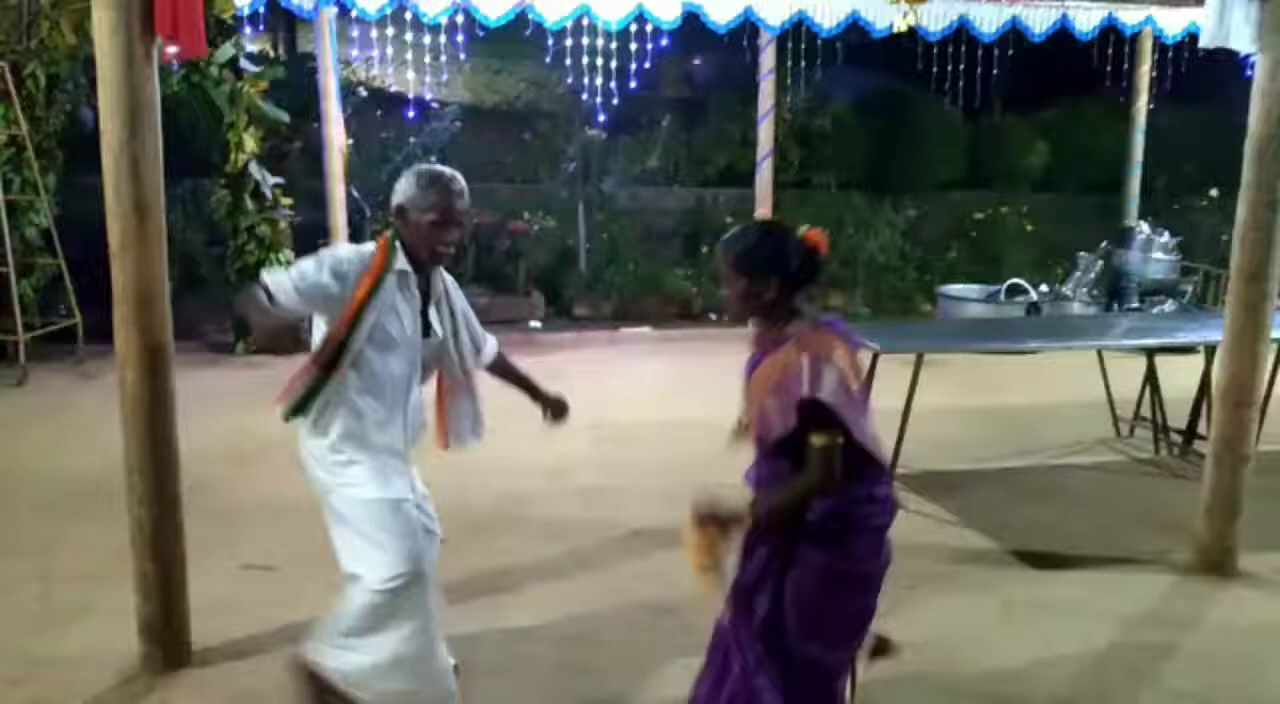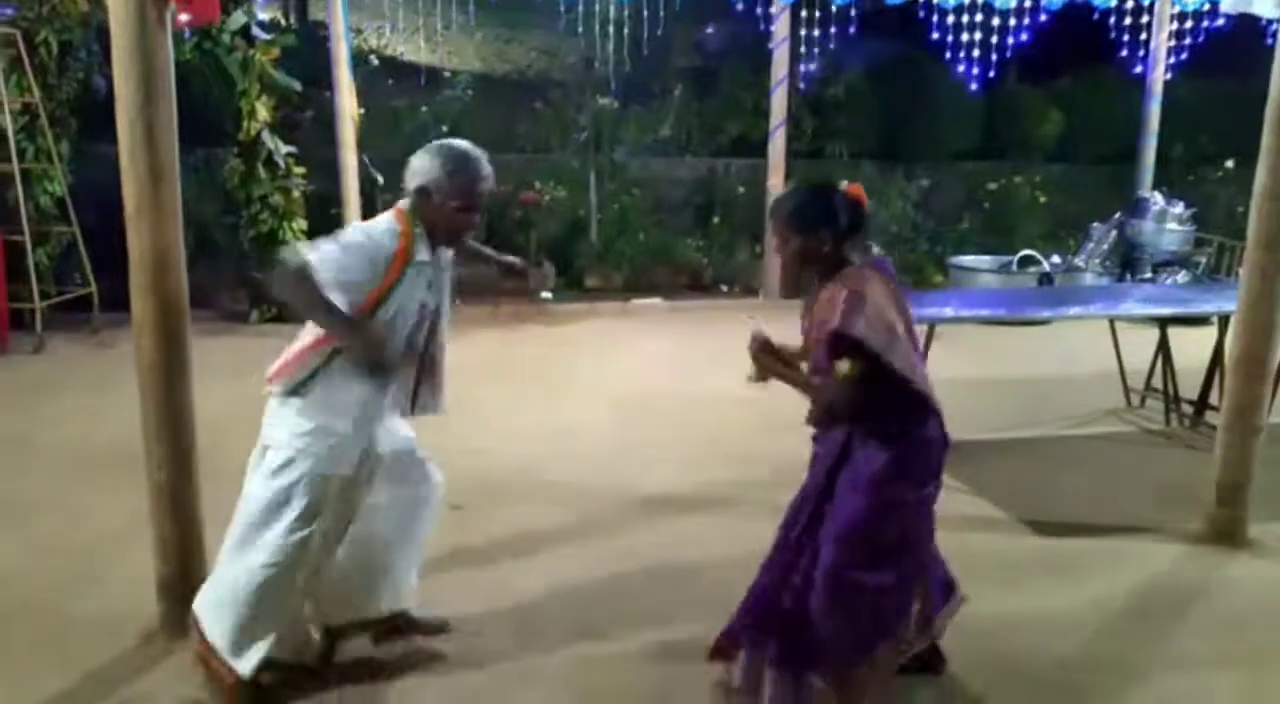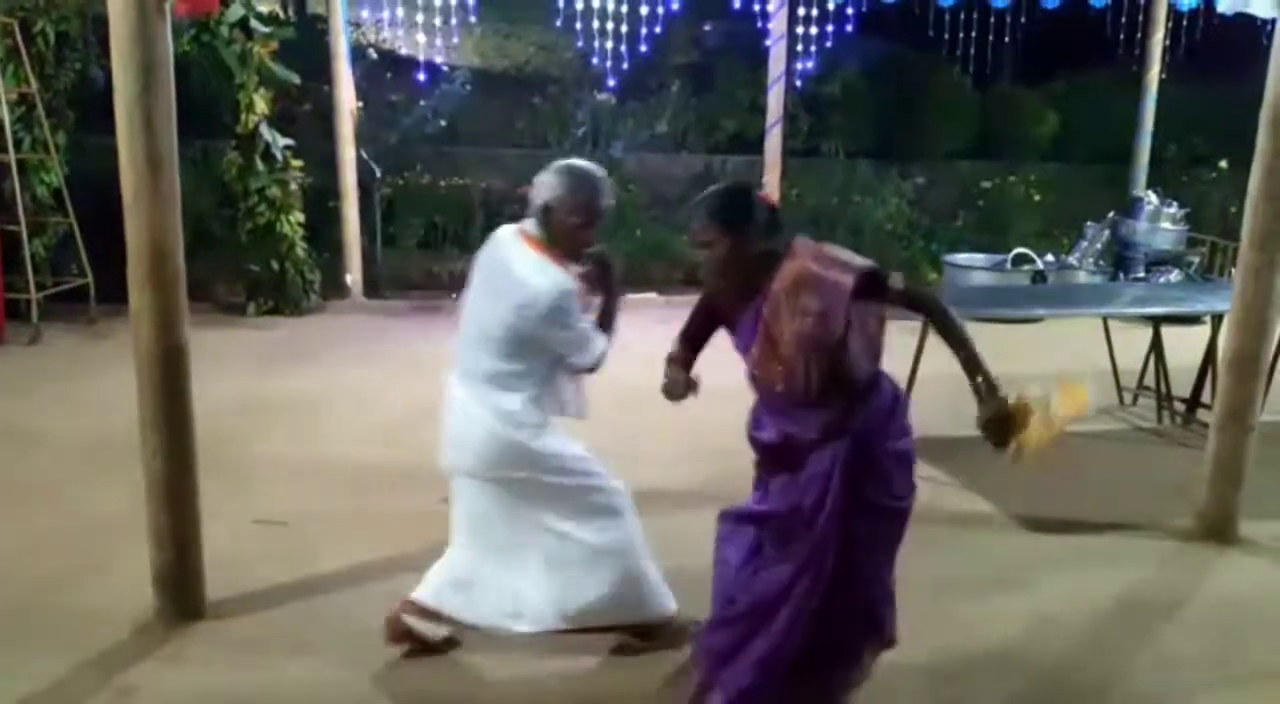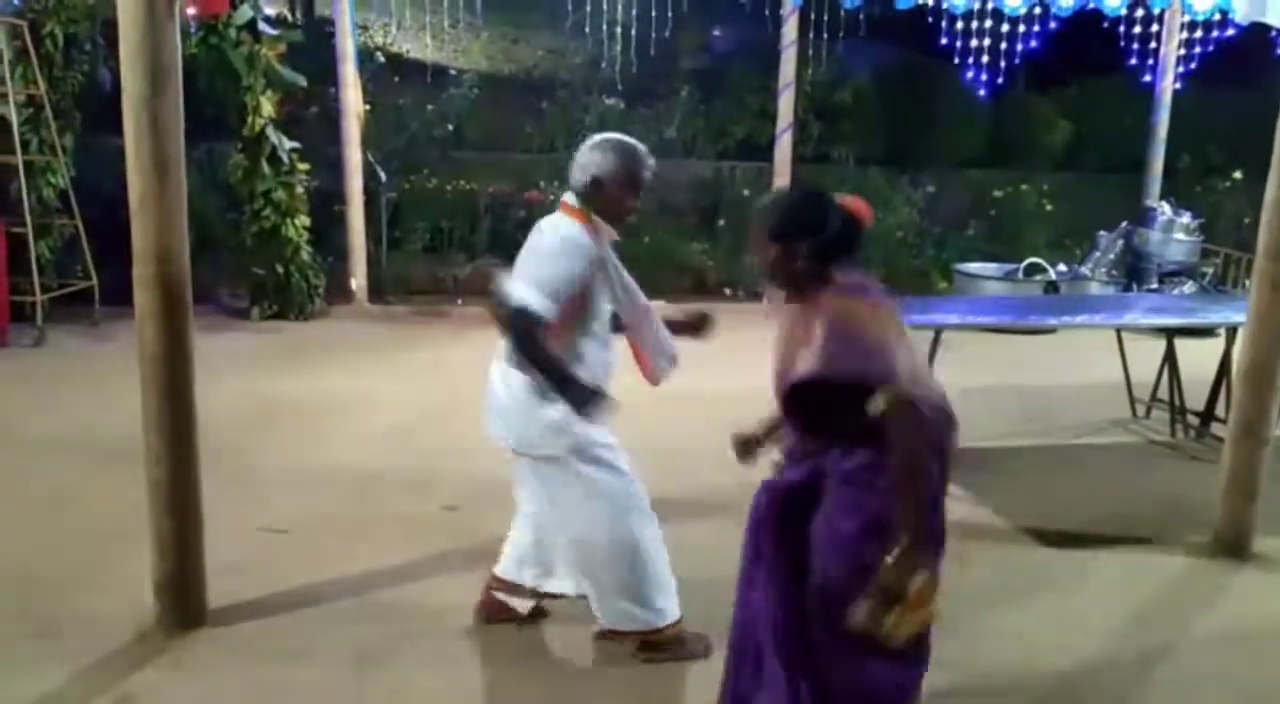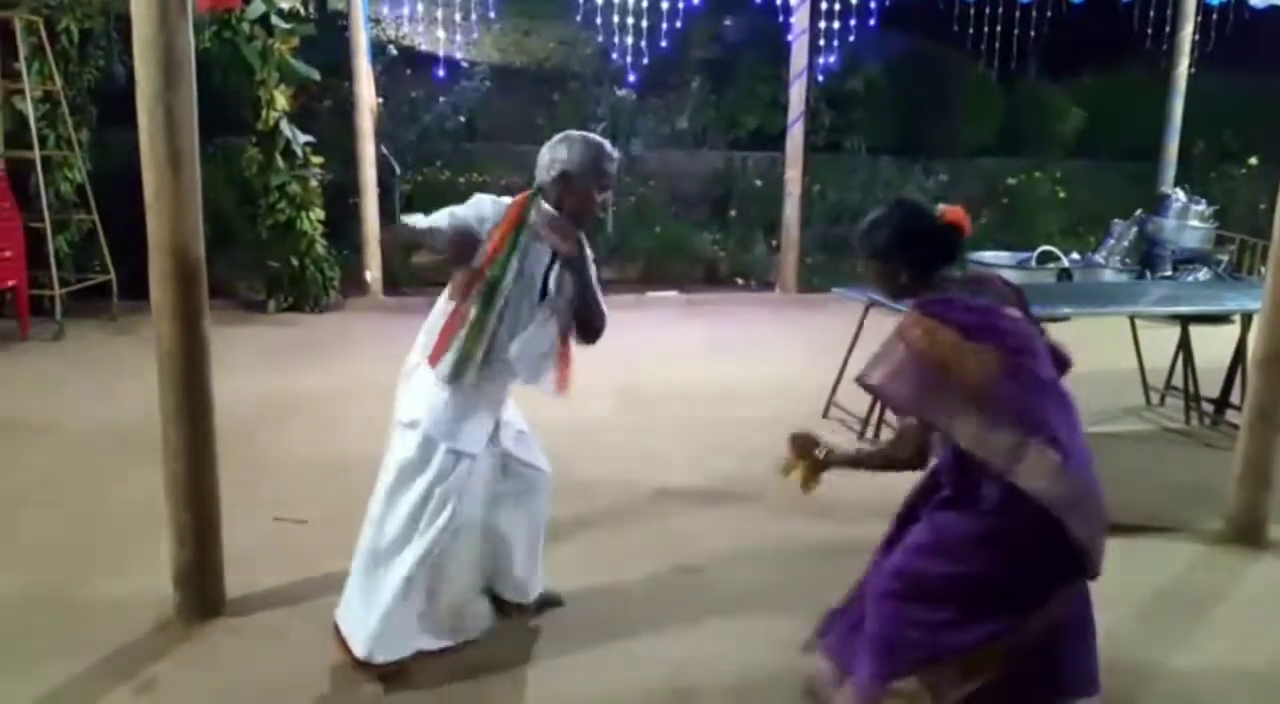
dt=0.5s
person 1, frame 1
left shoulder: (443, 288)
right shoulder: (353, 268)
left elbow: (482, 351)
right elbow: (265, 294)
left wrist: (537, 393)
right wrist: (269, 319)
left hip: (390, 446)
right hip: (345, 446)
left knee: (417, 543)
right knee: (398, 567)
person 1, frame 2
left shoulder: (433, 245)
right shoulder: (376, 245)
right elbow: (291, 280)
left wrist: (502, 261)
right wrist: (349, 333)
left hip: (371, 414)
right hip: (317, 415)
left knee: (413, 489)
right knee: (281, 540)
left ankle: (374, 609)
right ankle: (225, 648)
person 1, frame 3
left shoulder: (504, 242)
right shoulder: (553, 290)
right elbow: (588, 358)
right wrist: (610, 296)
left hip: (473, 419)
right hip: (510, 431)
left knee: (486, 535)
right knee: (602, 503)
left ankle: (418, 614)
right ankle: (647, 619)
person 1, frame 4
left shoulder: (565, 229)
right shoulder: (570, 241)
left elbow: (599, 318)
right elbow: (511, 313)
left wrist: (672, 326)
right wrist: (568, 386)
left hip: (529, 398)
right hip: (544, 403)
left knee: (551, 499)
right knee: (612, 504)
left ankle: (507, 594)
right ankle: (651, 627)
person 1, frame 5
left shoulder: (574, 247)
right shoulder: (497, 218)
left elbow: (589, 331)
right elbow: (407, 234)
left wrist: (578, 268)
right wrist: (443, 242)
left hip: (489, 397)
right hip: (441, 391)
left knee: (523, 479)
right knee: (416, 516)
left ankle: (508, 588)
right ankle: (368, 632)
person 2, frame 1
left shoulder: (813, 356)
right shoulder: (769, 335)
left elbow: (824, 474)
left wrist: (737, 516)
left hip: (833, 514)
right hip: (799, 502)
left knee: (802, 631)
right knee: (772, 616)
right ankle: (857, 646)
person 2, frame 2
left shoulder: (854, 294)
right shoulder: (840, 281)
left elbow: (841, 399)
left wrist: (778, 368)
right wrist: (802, 356)
left hip: (888, 444)
right hip: (869, 438)
left knee: (846, 560)
right knee: (891, 548)
right ankle: (913, 647)
person 2, frame 3
left shoulder: (815, 270)
right shoulder: (722, 298)
left elbow: (922, 301)
right elbow: (683, 350)
left wrist: (984, 387)
right wrist: (676, 373)
left hip: (856, 445)
right hip: (787, 451)
left knee: (837, 577)
right knee: (757, 560)
person 2, frame 4
left shoulder: (842, 319)
right shoulder: (823, 301)
left elbow: (916, 422)
left wrist: (909, 549)
right wrist: (768, 432)
left hip: (871, 483)
right hip: (829, 473)
left knee: (855, 620)
right knee: (788, 595)
person 2, frame 5
left shoulder: (918, 337)
right shoulder: (994, 292)
left elbow: (911, 450)
right elbow: (1057, 360)
left wrist: (828, 456)
left hip: (999, 494)
right hip: (1050, 482)
left knee: (912, 596)
right knee: (1028, 595)
